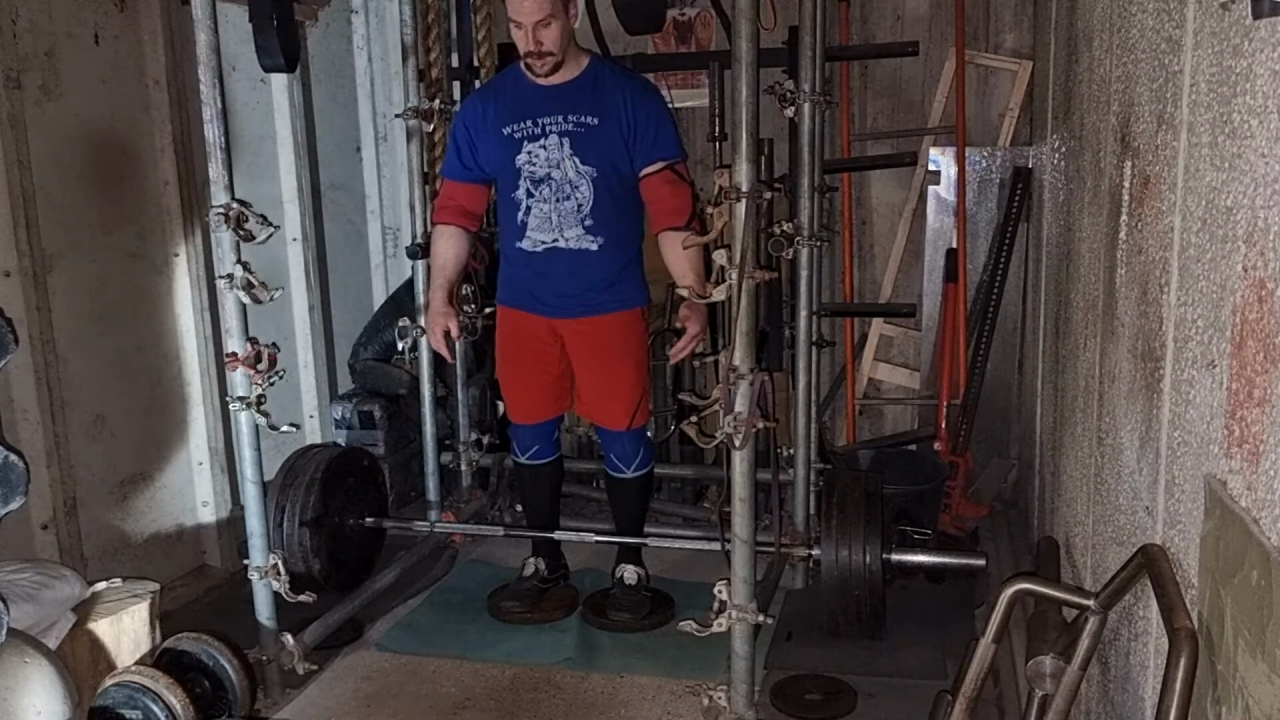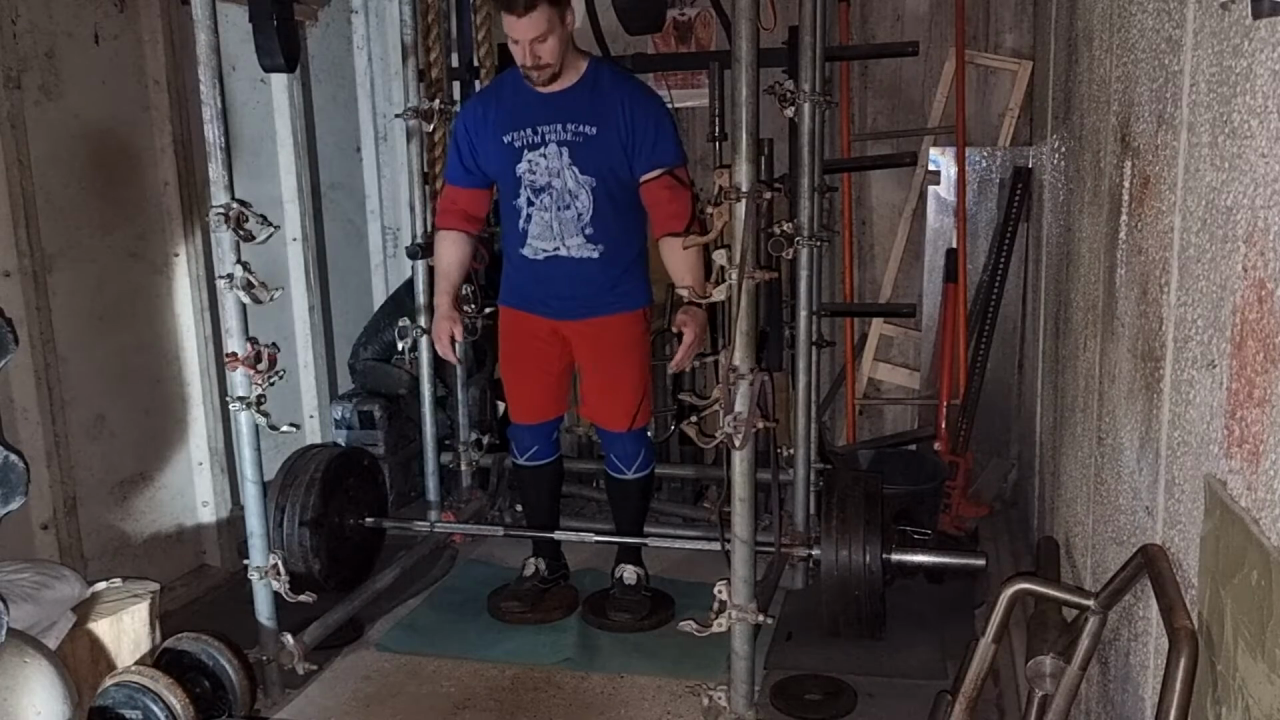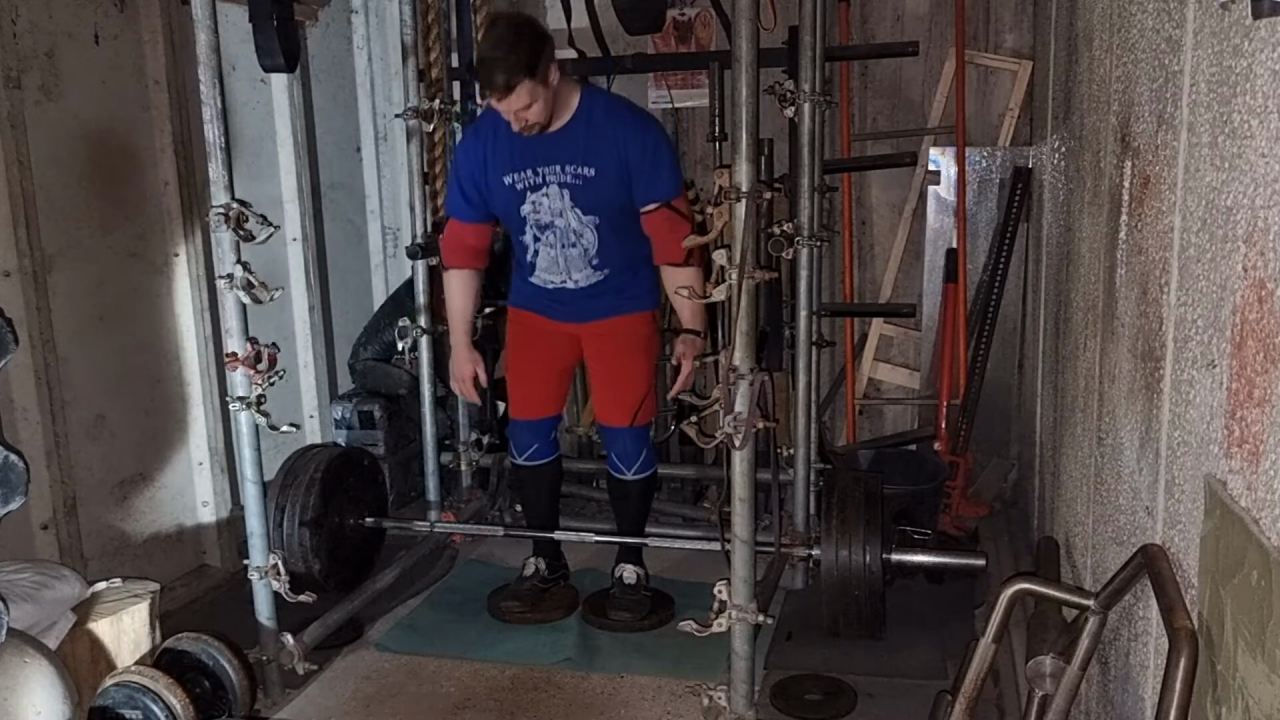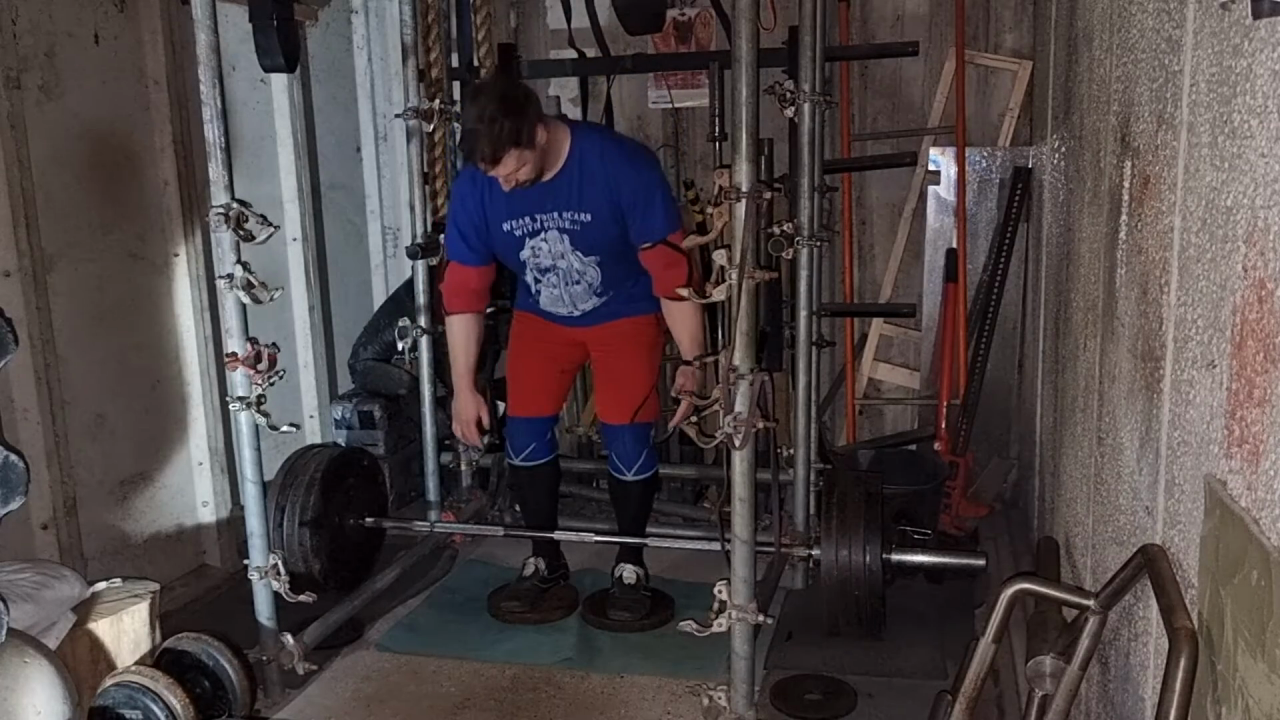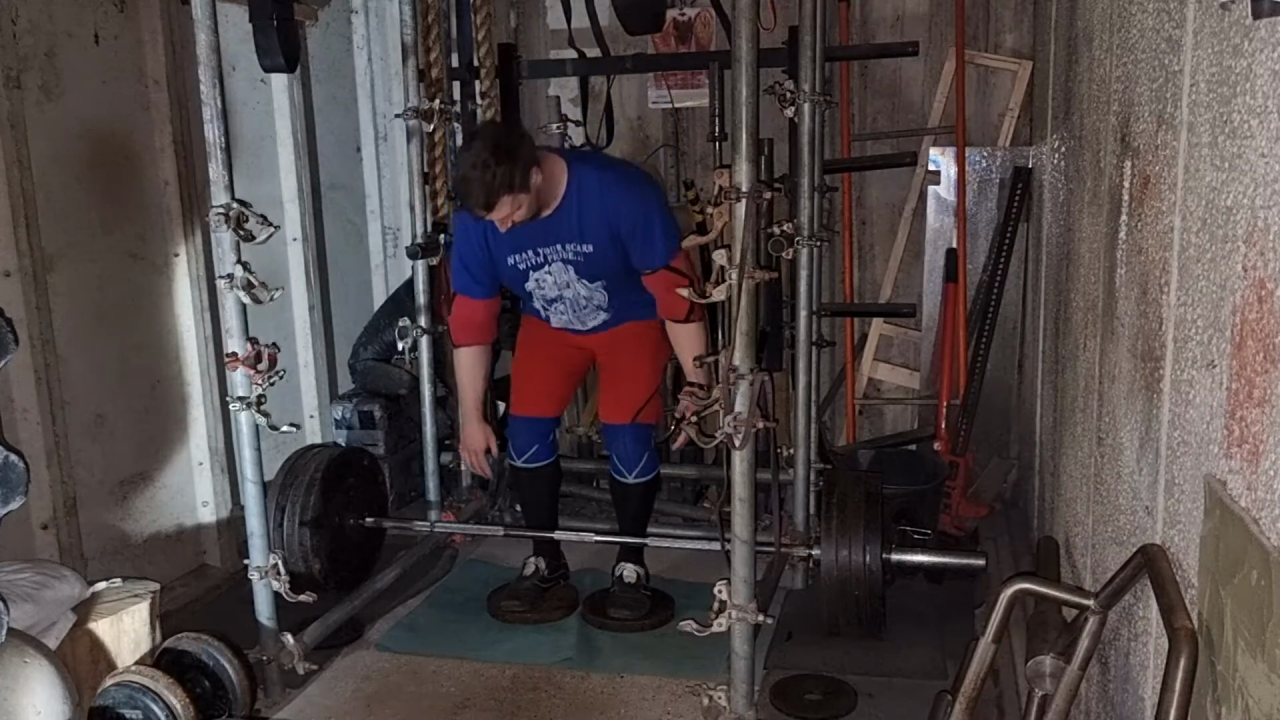
dt=0.5s
person 1, frame 1
left shoulder: (630, 98)
right shoulder: (483, 108)
left elbow: (671, 205)
right elbow: (456, 210)
left wrist: (694, 295)
right wrist: (439, 296)
left hip: (610, 306)
right hip: (523, 307)
left knee: (622, 435)
right knee: (531, 433)
left ankle: (630, 565)
right ankle: (545, 558)
person 1, frame 2
left shoulder: (630, 103)
right shoulder: (483, 112)
left elbow: (672, 211)
right elbow: (457, 214)
left wrist: (692, 301)
right wrist: (444, 302)
left hip: (613, 307)
right hip: (525, 308)
left knee: (622, 435)
right knee: (530, 434)
left ankle: (629, 565)
right ankle: (544, 558)
person 1, frame 3
left shoulder: (629, 132)
right shoulder: (479, 145)
left elbow: (674, 238)
right elbow: (462, 249)
left wrist: (691, 328)
right wrist: (460, 342)
left hip: (621, 308)
right hip: (535, 310)
left knee: (625, 434)
right knee: (528, 431)
left ankle: (629, 566)
right ankle: (544, 560)
person 1, frame 4
left shoulder: (622, 166)
right shoulder: (475, 188)
left elbow: (672, 269)
right elbow: (464, 290)
left wrist: (690, 361)
right wrist: (463, 388)
left hip: (625, 314)
right hip: (540, 317)
left knee: (625, 434)
right knee: (525, 430)
left ankle: (630, 565)
right ankle: (545, 560)
person 1, frame 5
left shoulder: (621, 193)
right shoulder: (476, 222)
left elbow: (676, 291)
right elbow: (471, 321)
left wrist: (697, 382)
right wrist: (470, 416)
left hip: (631, 318)
right hip: (548, 323)
left knee: (627, 435)
right knee: (526, 432)
left ankle: (631, 566)
right ankle: (545, 561)
